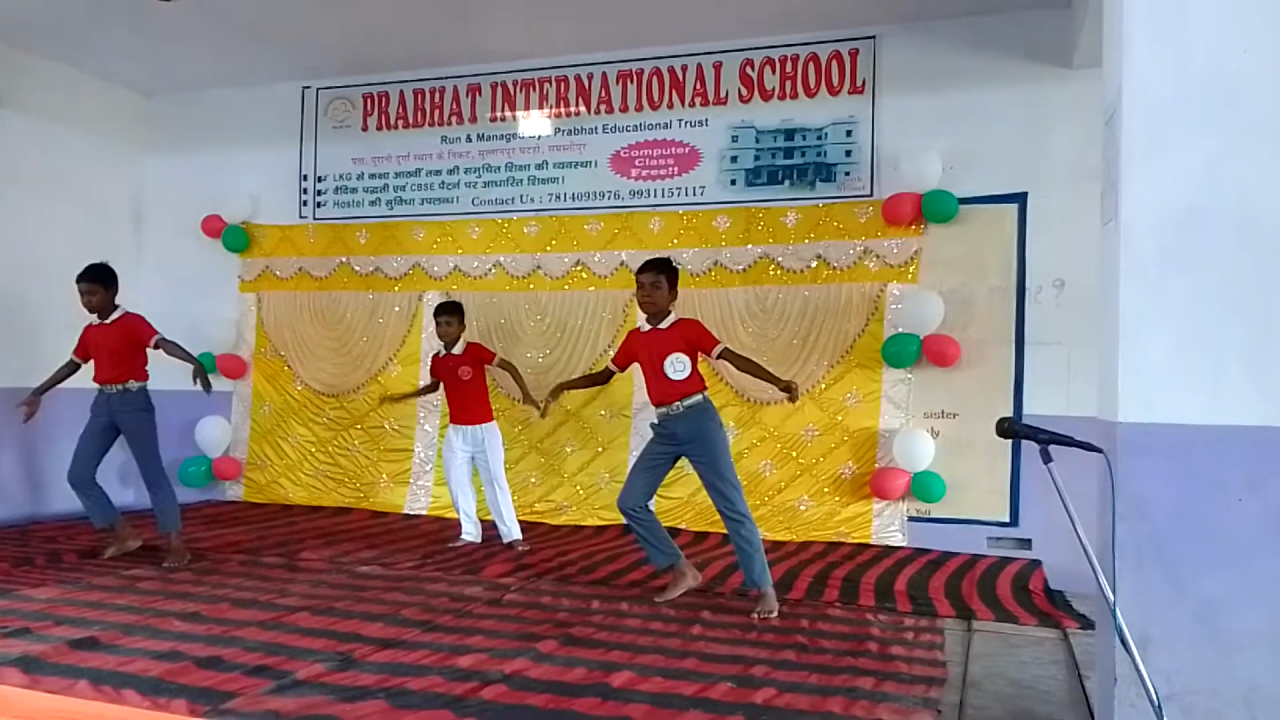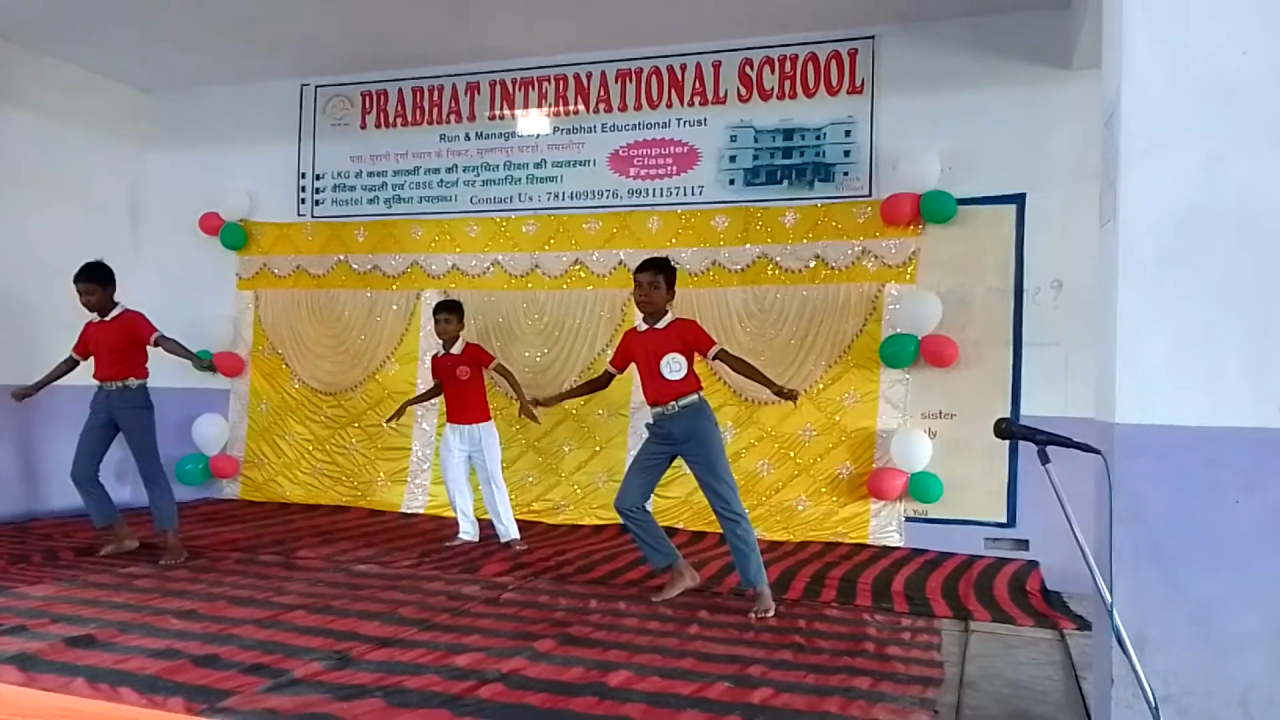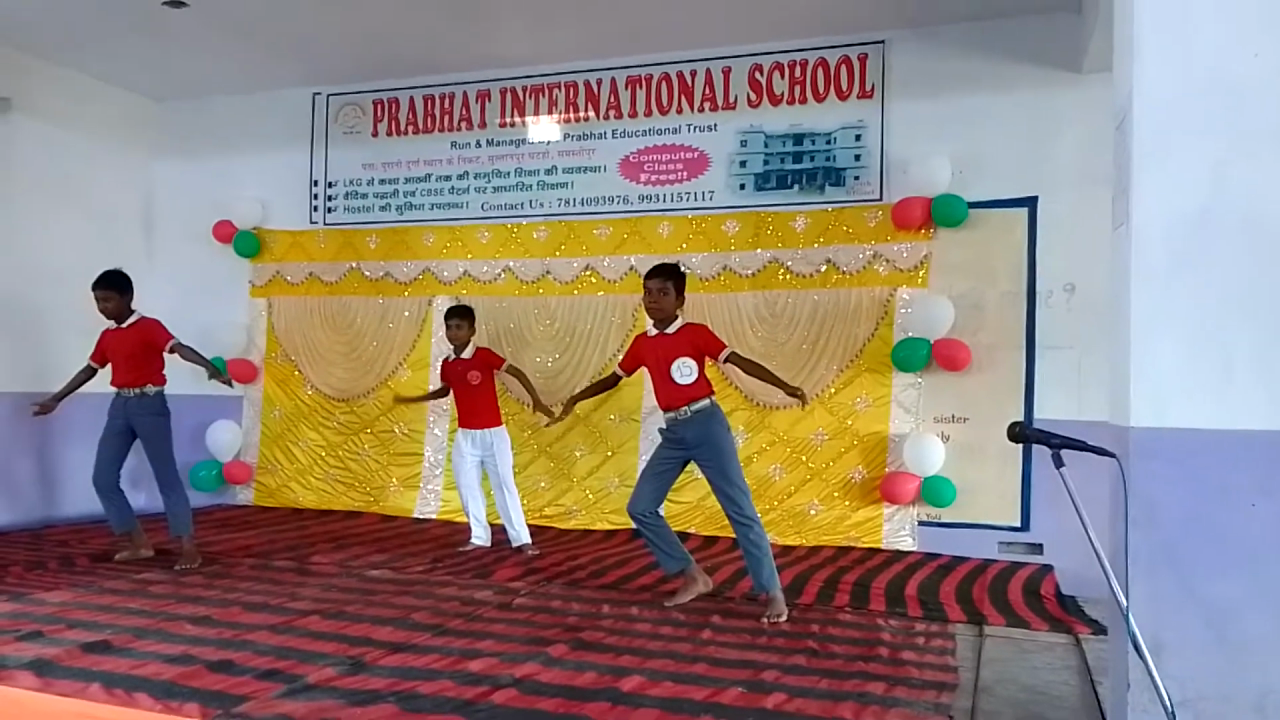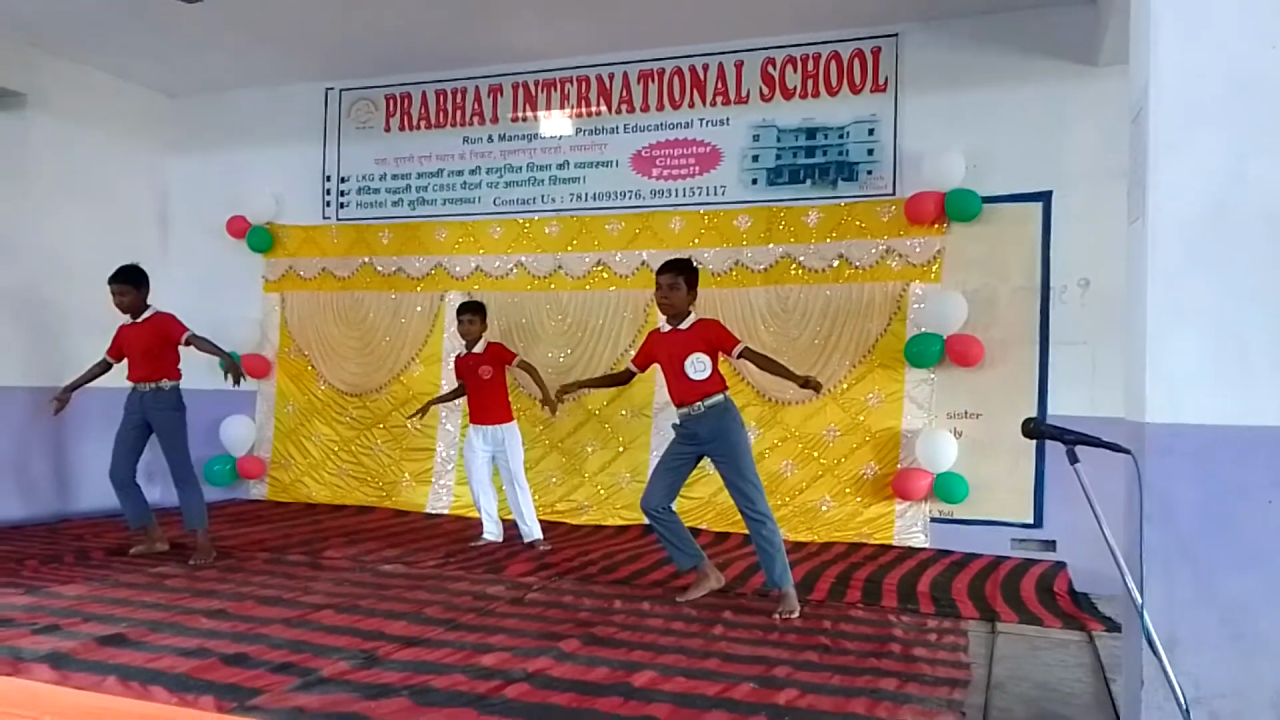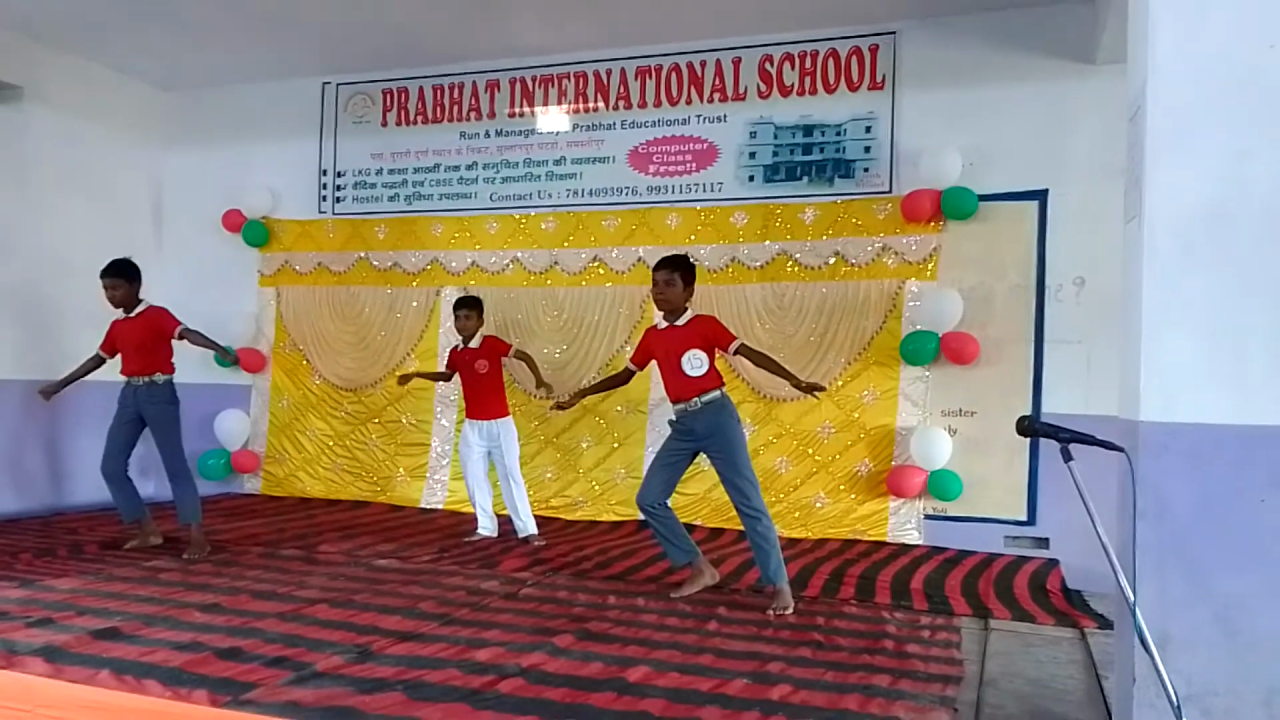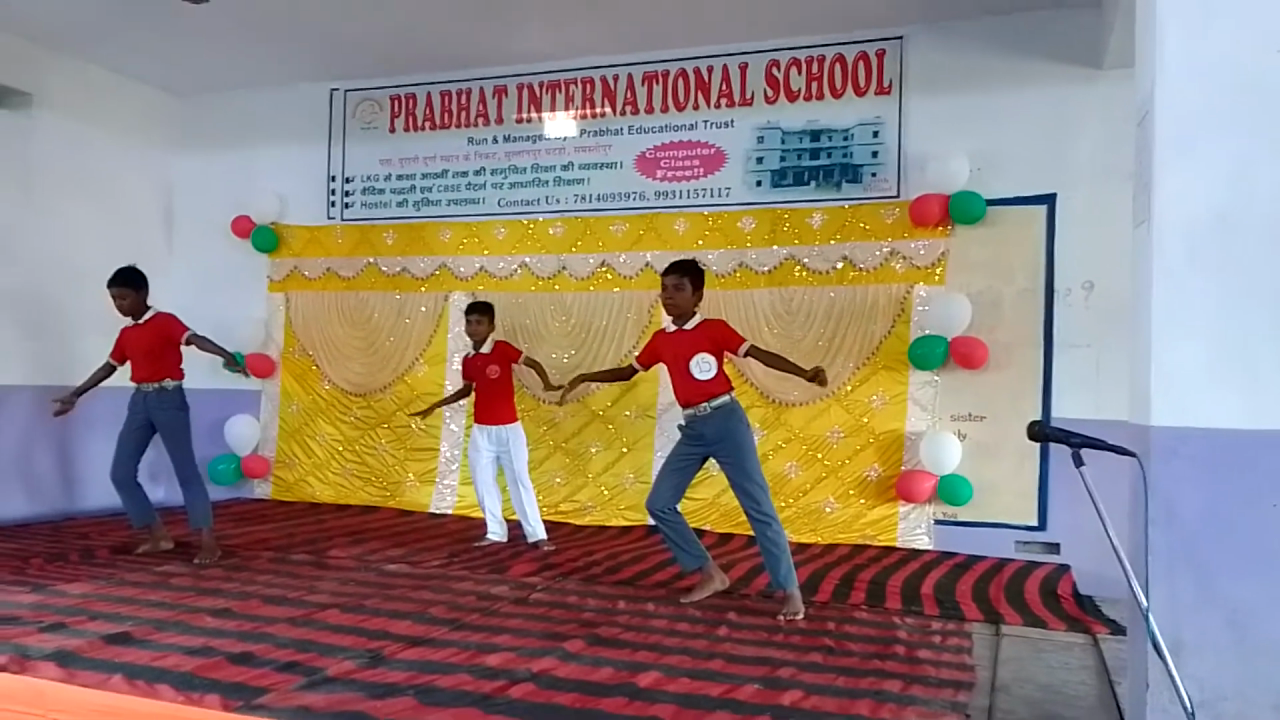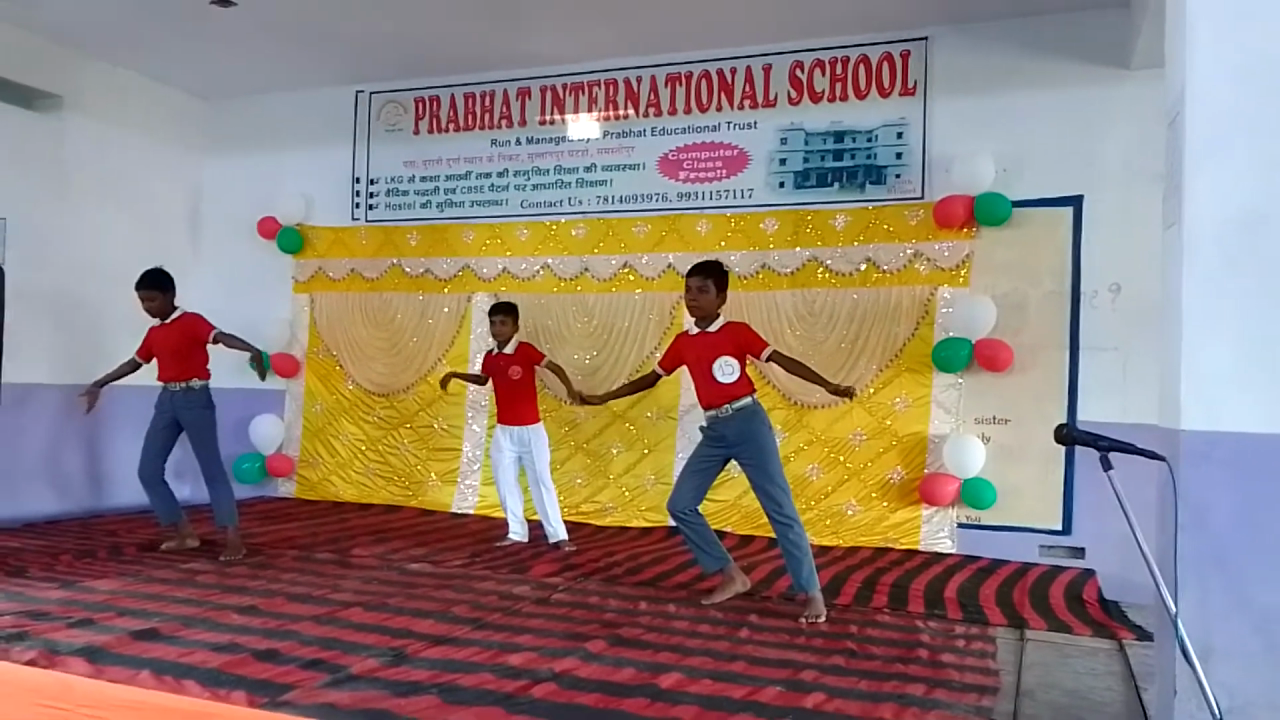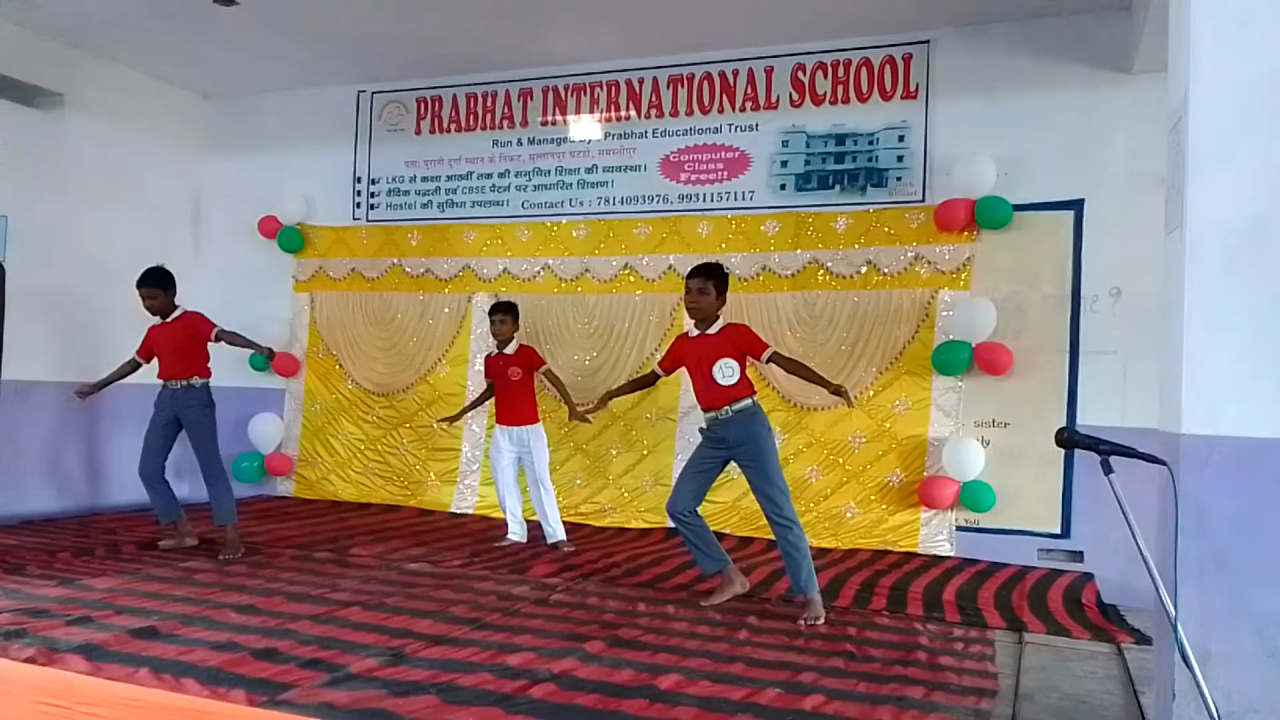
dt=0.3s
person 1, frame 1
left shoulder: (690, 328)
right shoulder: (634, 339)
left elbow: (733, 358)
right elbow: (605, 375)
left wrist: (778, 381)
right wrist: (565, 386)
left hip: (699, 420)
right hip: (665, 428)
left knee: (732, 506)
right knee: (630, 502)
left ankle: (765, 589)
right ankle: (682, 571)
person 1, frame 2
left shoulder: (686, 329)
right shoulder: (631, 338)
left elbow: (729, 359)
right elbow: (603, 380)
left wrist: (773, 386)
right wrist: (559, 398)
left hip: (695, 420)
right hip: (660, 428)
left knee: (727, 506)
right knee: (627, 502)
left ankle: (761, 589)
right ankle: (680, 571)
person 1, frame 3
left shoulder: (696, 333)
right shoulder: (641, 343)
left elbow: (740, 362)
right elbow: (613, 379)
left wrist: (784, 386)
right wrist: (576, 398)
left hip: (706, 425)
right hip: (672, 433)
left knee: (740, 510)
right knee: (640, 507)
left ankle: (773, 594)
right ankle: (693, 577)
person 1, frame 4
left shoulder: (710, 328)
right shoulder: (655, 340)
left elbow: (754, 357)
right elbow: (625, 376)
left wrist: (797, 379)
right wrist: (581, 385)
left hip: (721, 420)
right hip: (686, 429)
left knee: (753, 506)
right knee: (653, 502)
left ankle: (786, 590)
right ankle: (705, 573)
person 1, frame 5
left shoulder: (706, 325)
right shoulder: (652, 336)
left elbow: (750, 354)
right elbow: (625, 376)
left wrist: (794, 380)
right wrist: (582, 394)
left hip: (717, 417)
right hip: (683, 425)
left knee: (748, 502)
right knee: (649, 498)
left ankle: (780, 586)
right ankle: (700, 569)
person 1, frame 6
left shoulder: (715, 329)
right shoulder: (660, 339)
left elbow: (760, 354)
right elbow: (627, 371)
left wrist: (805, 373)
right wrist: (584, 378)
left hip: (726, 421)
right hip: (692, 429)
left knee: (758, 507)
right knee: (658, 503)
left ankle: (791, 591)
right ankle: (710, 574)
person 1, frame 7
left shoulder: (738, 332)
right shoulder: (682, 342)
left elbow: (782, 360)
right elbow: (651, 378)
left wrist: (828, 386)
right wrist: (605, 397)
left hip: (748, 423)
right hip: (714, 431)
left knee: (780, 509)
right knee: (680, 505)
left ankle: (812, 594)
right ankle: (731, 576)
person 1, frame 8
left shoulder: (737, 333)
right shoulder: (682, 343)
left elbow: (783, 362)
right elbow: (651, 377)
left wrist: (829, 386)
right wrist: (609, 396)
left hip: (748, 425)
right hip: (713, 432)
left knee: (779, 511)
right knee: (679, 506)
left ankle: (811, 595)
right ankle: (730, 577)
person 2, frame 1
left shoulder: (132, 323)
right shoulder: (89, 331)
left elbow: (164, 343)
right elbow: (72, 364)
left wrist: (195, 363)
right wrist: (38, 393)
left hip: (133, 402)
right hip: (103, 403)
left knee: (152, 473)
right knee: (79, 475)
left ankle: (177, 544)
right ankle: (124, 535)
person 2, frame 2
left shoulder: (132, 320)
right shoulder: (90, 328)
left elbow: (163, 341)
right elbow: (71, 361)
left wrist: (195, 359)
right wrist: (35, 387)
left hip: (132, 398)
right hip: (102, 400)
left knee: (151, 470)
right knee: (82, 472)
left ankle: (174, 542)
right ankle: (122, 534)
person 2, frame 3
left shoulder: (149, 327)
right shoulder: (107, 336)
left elbow: (179, 348)
right elbow: (89, 370)
left wrist: (209, 367)
right wrist: (56, 399)
left hip: (149, 405)
right hip: (119, 407)
left knee: (166, 477)
right knee: (103, 478)
left ankle: (189, 547)
right ankle: (139, 542)
person 2, frame 4
left shoulder: (164, 322)
right shoulder: (123, 331)
left elbow: (194, 340)
right elbow: (105, 364)
left wrist: (226, 357)
right wrist: (69, 389)
left hip: (164, 399)
right hip: (136, 401)
left knee: (182, 471)
right knee: (119, 473)
left ankle: (203, 542)
right ankle: (153, 537)
person 2, frame 5
left shoulder: (157, 316)
right shoulder: (116, 326)
left elbow: (187, 333)
right elbow: (98, 359)
left wrist: (220, 350)
right wrist: (62, 384)
left hip: (158, 393)
right hip: (129, 395)
left knee: (175, 465)
right knee: (111, 466)
left ankle: (197, 537)
right ankle: (148, 531)
person 2, frame 6
left shoulder: (165, 322)
right shoulder: (125, 334)
left elbow: (194, 339)
right elbow: (108, 367)
left wrist: (227, 356)
right wrist: (75, 395)
left hip: (168, 399)
right hip: (139, 401)
left knee: (186, 470)
right knee: (121, 473)
left ankle: (208, 541)
right ankle: (159, 536)
person 2, frame 7
left shoulder: (192, 322)
right shoulder: (153, 334)
left elbow: (222, 337)
right elbow: (134, 363)
left wrist: (252, 350)
right wrist: (99, 384)
left hip: (194, 398)
right hip: (166, 400)
left knee: (212, 469)
right knee: (148, 471)
left ankle: (234, 539)
right ankle: (185, 533)
person 2, frame 8
left shoulder: (193, 320)
right shoulder: (153, 332)
left elbow: (223, 335)
right elbow: (134, 363)
left wrist: (258, 347)
right wrist: (97, 385)
left hip: (194, 397)
right hip: (166, 398)
left knee: (211, 467)
right knee: (149, 469)
left ankle: (233, 537)
right ankle: (184, 532)
person 3, frame 1
left shoulder: (475, 350)
right shoulder: (437, 360)
left elbow: (508, 366)
right elbow: (434, 385)
left wrist: (525, 392)
right wrist: (403, 397)
left hip: (484, 429)
right hip: (456, 432)
left knee: (495, 482)
right knee: (457, 484)
left ankle: (512, 535)
right ankle: (470, 533)
person 3, frame 2
left shoulder: (474, 351)
right shoulder: (437, 360)
left elbow: (505, 372)
left wrist: (523, 402)
right wrist: (407, 403)
left hip: (481, 429)
right hip: (453, 431)
left knee: (492, 481)
right knee: (454, 482)
left ankle: (510, 534)
right ankle: (467, 532)
person 3, frame 3
left shoulder: (484, 355)
right shoulder: (447, 364)
left elbow: (516, 372)
left wrist: (536, 400)
right wrist: (415, 400)
left hip: (493, 433)
right hip: (465, 436)
left knee: (504, 485)
right knee: (467, 487)
left ankle: (522, 539)
right ankle: (479, 537)
person 3, frame 4
left shoulder: (496, 350)
right shoulder: (460, 360)
left elbow: (528, 367)
left wrist: (546, 394)
right wrist: (432, 402)
left hip: (504, 429)
right hip: (476, 432)
left knee: (515, 481)
right knee: (479, 483)
left ankle: (533, 534)
right ankle: (491, 532)
person 3, frame 5
left shoulder: (491, 343)
right shoulder: (455, 353)
left elbow: (524, 356)
right elbow: (447, 376)
left wrist: (539, 379)
right wrist: (416, 375)
left hip: (500, 424)
right hip: (472, 426)
left knee: (511, 476)
right knee: (474, 478)
left ankle: (528, 530)
right ankle: (486, 527)
person 3, frame 6
left shoulder: (502, 349)
right shoulder: (467, 361)
left elbow: (533, 363)
left wrist: (548, 383)
right wrist: (435, 406)
left hip: (509, 429)
right hip: (481, 431)
left knee: (520, 481)
right knee: (483, 483)
left ankle: (537, 535)
right ankle: (495, 532)
person 3, frame 7
left shoulder: (526, 350)
right shoulder: (490, 358)
left elbow: (555, 368)
right elbow: (483, 379)
left wrist: (571, 390)
right wrist: (454, 375)
left hip: (530, 429)
right hip: (504, 431)
left knee: (542, 481)
right knee: (506, 483)
left ankle: (558, 534)
right ankle: (517, 532)
person 3, frame 8
left shoulder: (527, 353)
right shoulder: (490, 359)
left elbow: (552, 378)
left wrist: (572, 407)
right wrist: (462, 412)
left hip: (530, 430)
right hip: (502, 433)
left knee: (540, 482)
right knee: (505, 484)
left ankle: (557, 536)
right ankle: (516, 532)
